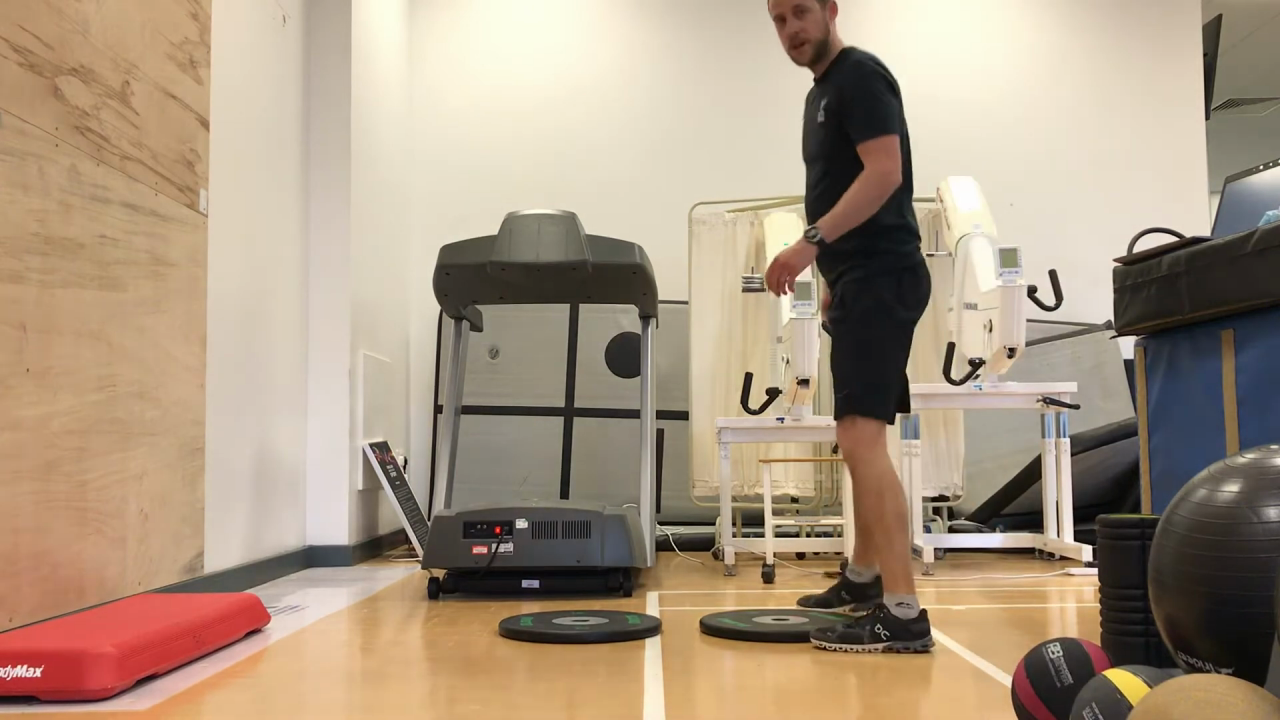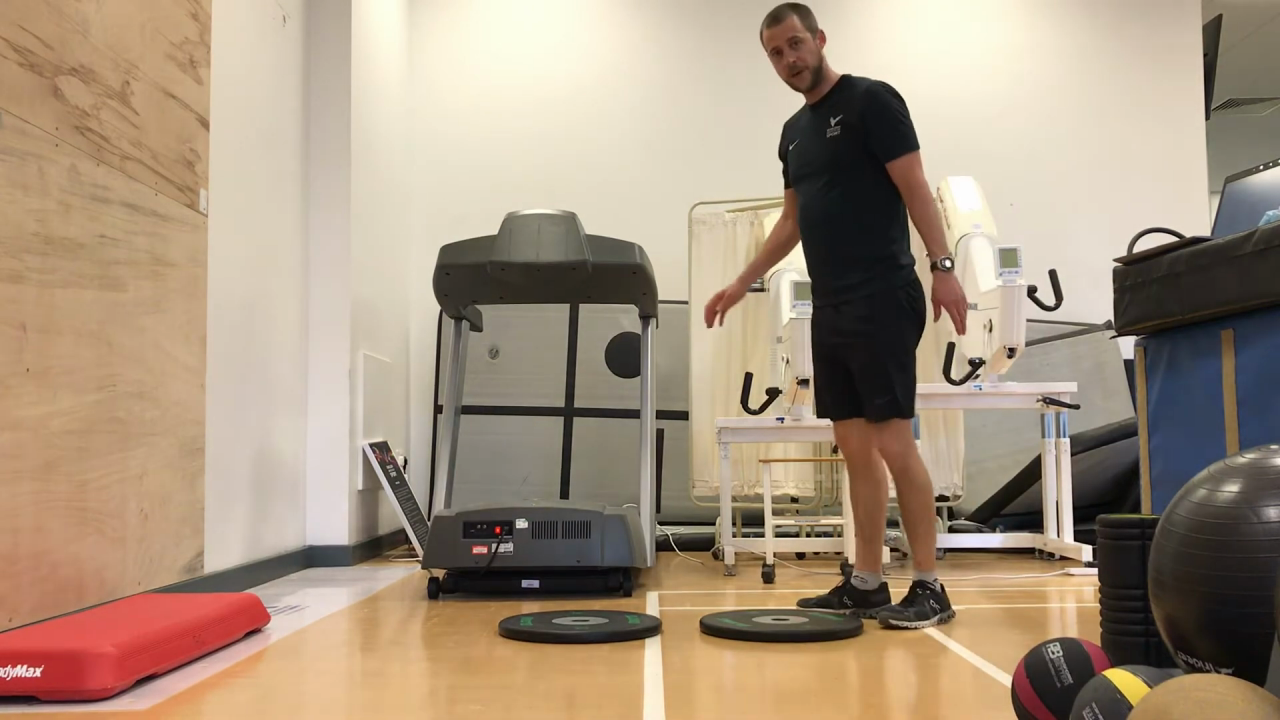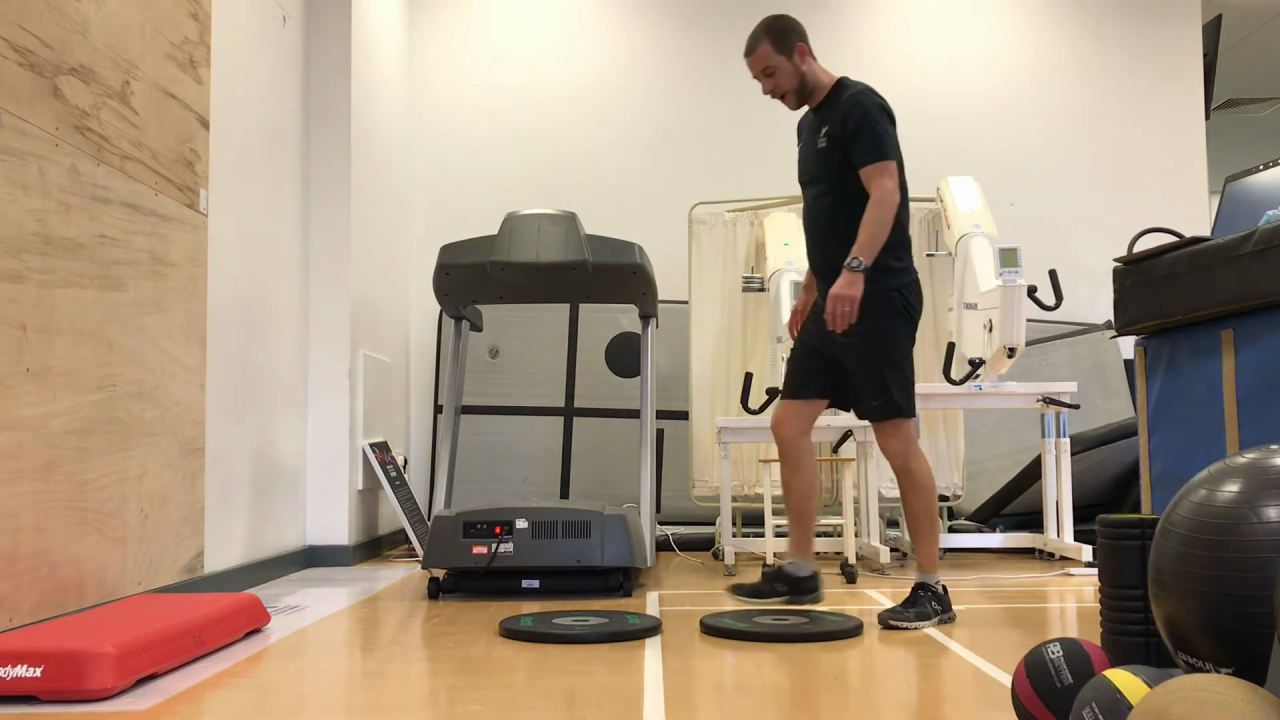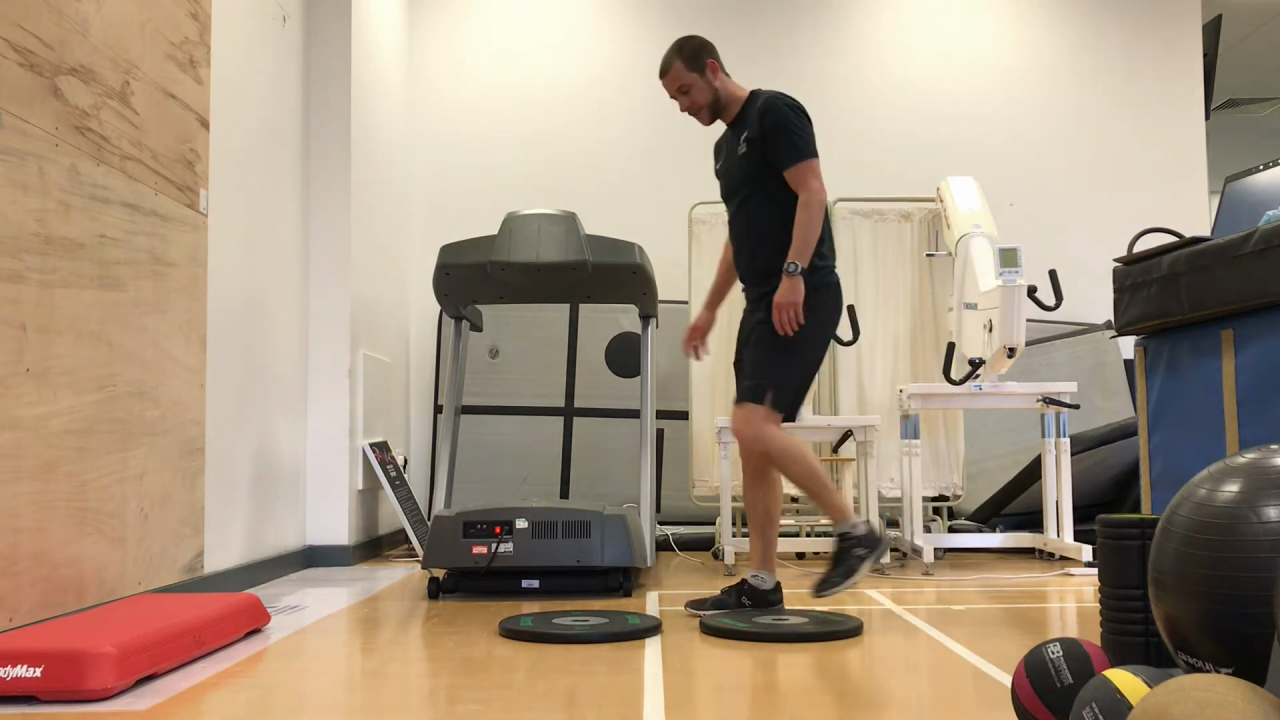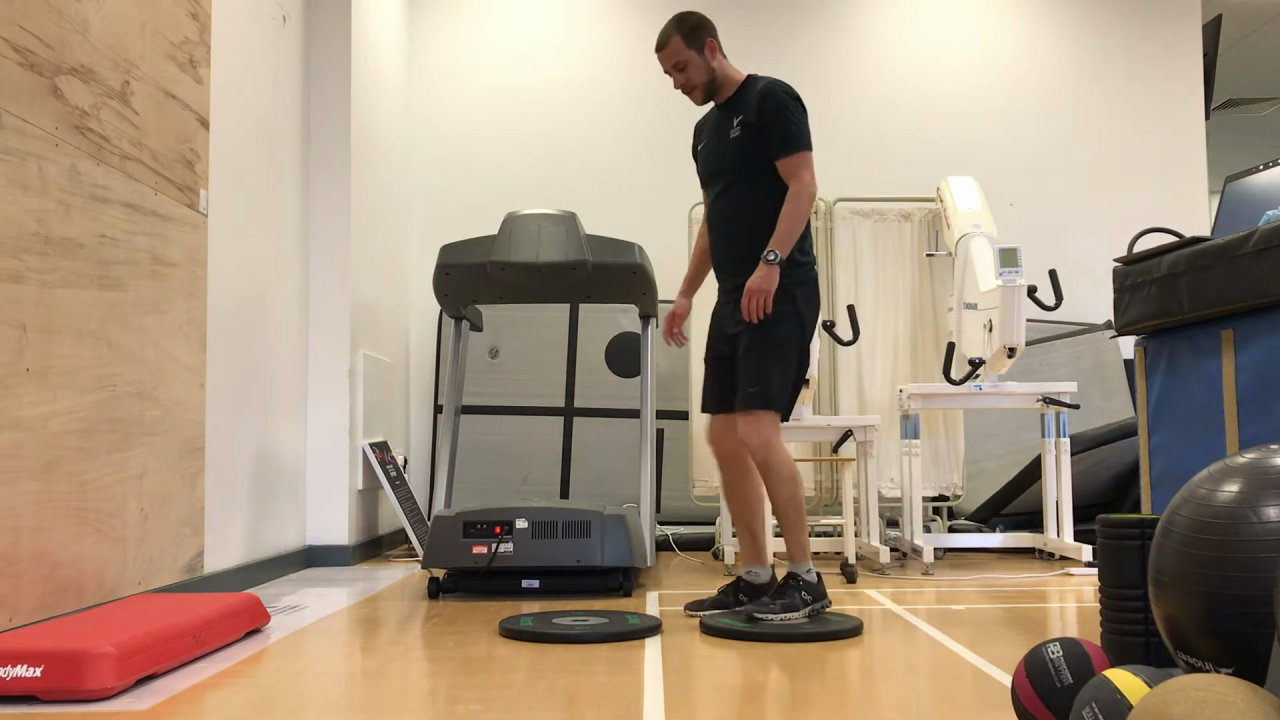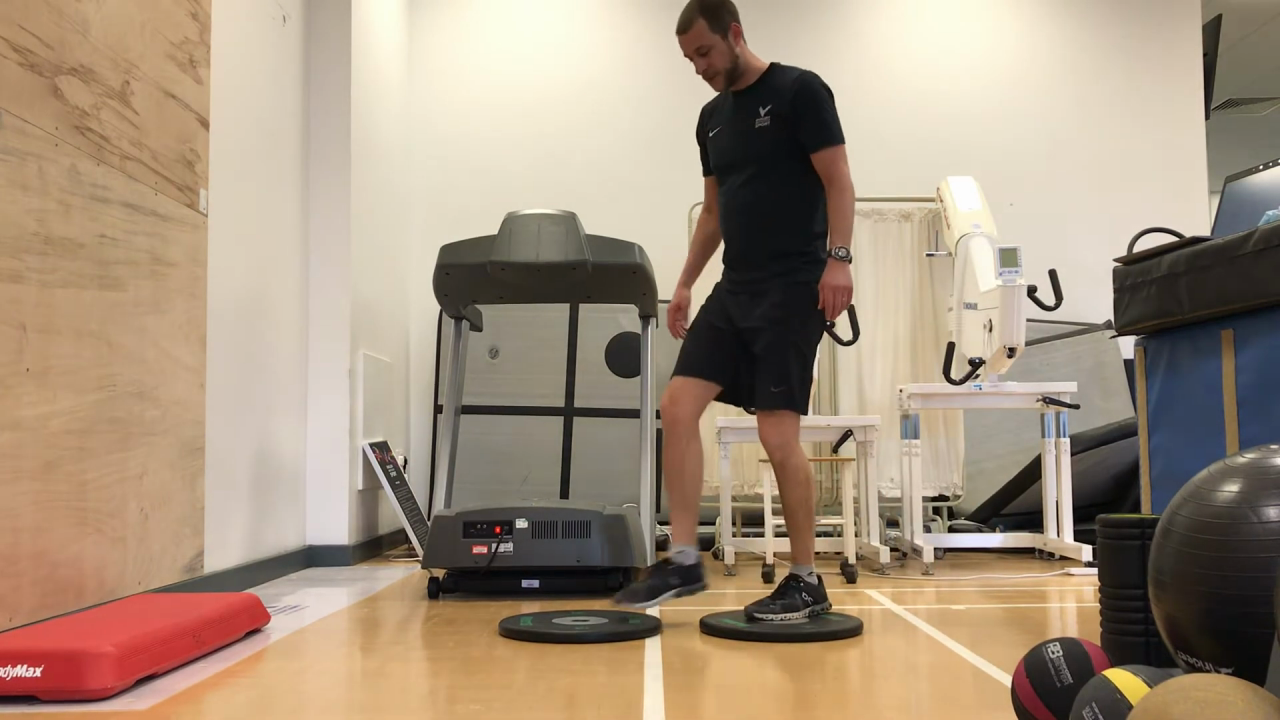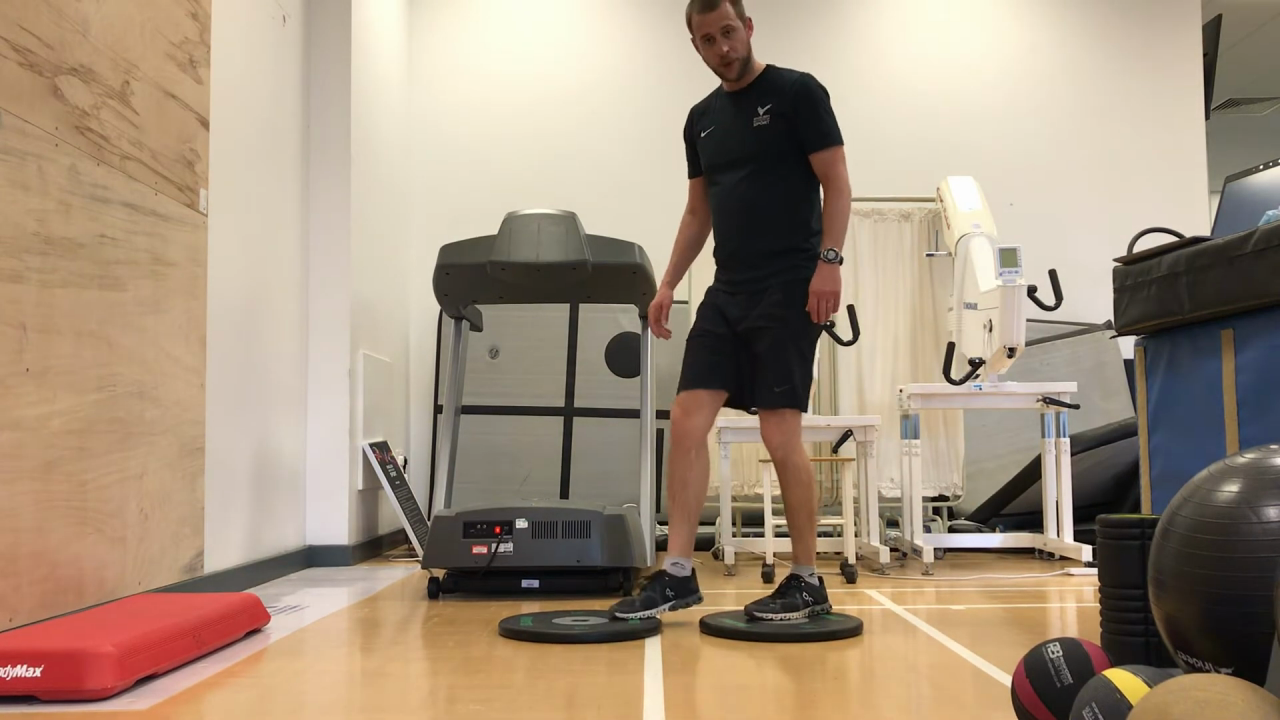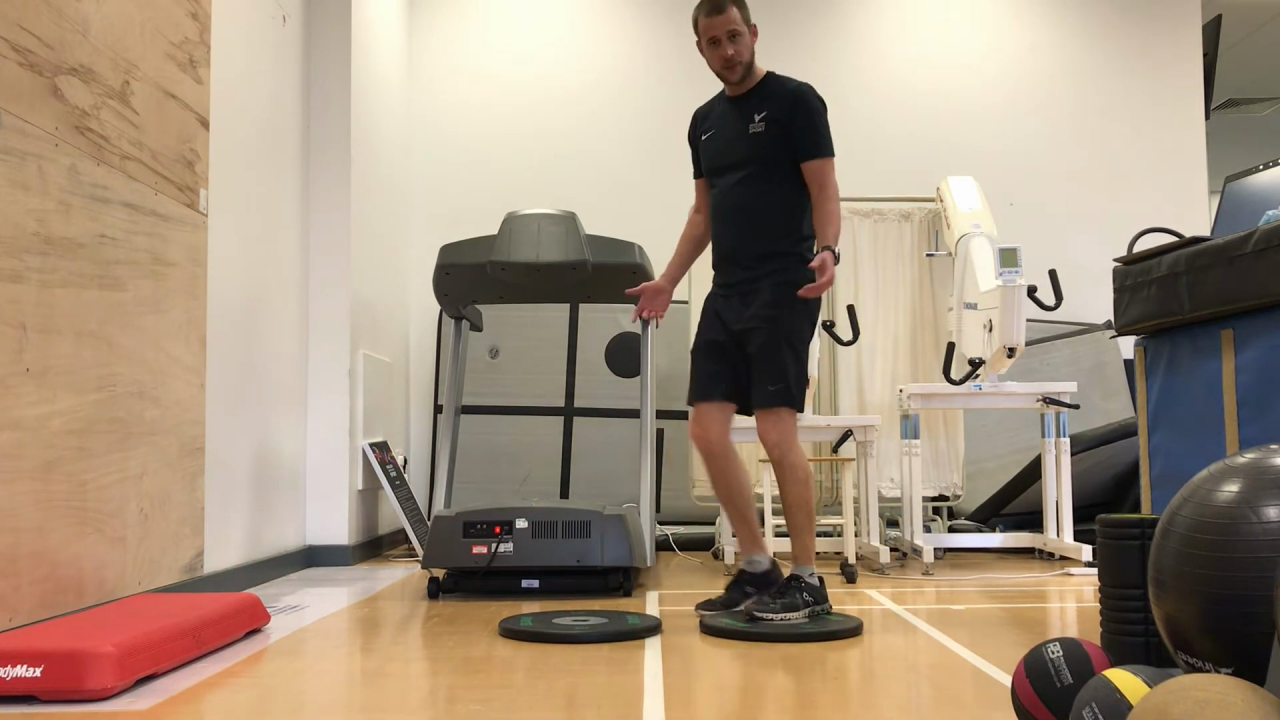
dt=0.5s
person 1, frame 1
left shoulder: (859, 75)
right shoulder: (822, 91)
left elbow: (884, 170)
left wrist: (809, 241)
right wrist: (817, 249)
left hip: (881, 276)
right hip: (855, 282)
left knee: (863, 437)
right knee: (857, 436)
left ankle: (902, 613)
right ankle: (865, 575)
person 1, frame 2
left shoulder: (871, 100)
right shoulder: (794, 131)
left elbow: (914, 187)
left wrist: (942, 267)
right wrist: (740, 284)
left hip: (882, 297)
right hip: (829, 304)
left knee: (892, 443)
right knee: (855, 446)
left ankle: (928, 585)
right ankle: (867, 583)
person 1, frame 3
left shoulder: (859, 106)
right shoulder: (810, 123)
left elbow: (886, 194)
left wrist: (854, 272)
right wrist: (807, 290)
left hip: (877, 297)
right hip: (831, 305)
left knee: (896, 443)
right knee: (789, 426)
left ankle: (929, 588)
right ankle: (798, 570)
person 1, frame 4
left shoulder: (775, 113)
right shoulder: (726, 144)
left elbow: (811, 194)
left wrist: (794, 274)
right wrist: (708, 309)
left hip: (800, 297)
right hip: (761, 303)
left knee: (756, 427)
right knee: (752, 440)
left ankle: (853, 530)
right ankle: (761, 581)
person 1, frame 5
left shoulder: (770, 99)
right shoulder: (705, 130)
left elbow: (802, 186)
left wrist: (769, 263)
right wrist: (685, 294)
left hip: (779, 292)
right hip: (731, 299)
left knee: (757, 435)
right knee: (724, 439)
left ankle: (805, 580)
right ankle: (755, 577)
person 1, frame 6
left shoulder: (799, 90)
right shoulder: (712, 117)
left elbow: (838, 180)
left wrist: (837, 258)
right wrist: (685, 283)
left hip: (791, 290)
right hip: (733, 290)
left knee: (777, 435)
right knee: (678, 407)
left ankle: (806, 581)
right ankle: (683, 559)
person 1, frame 7
left shoulder: (797, 92)
right shoulder: (702, 118)
left elbow: (836, 182)
left wrist: (829, 260)
right wrist: (668, 283)
left hip: (787, 289)
right hip: (727, 291)
left knee: (780, 435)
right knee: (686, 423)
left ankle: (807, 581)
right ankle: (676, 573)
person 1, frame 8
left shoulder: (794, 100)
right shoulder: (705, 119)
left elbow: (824, 191)
left wrist: (826, 251)
right wrist: (668, 279)
left hip: (782, 293)
right hip: (725, 294)
left knee: (776, 434)
right knee: (708, 433)
left ankle: (806, 582)
right ankle: (758, 568)
